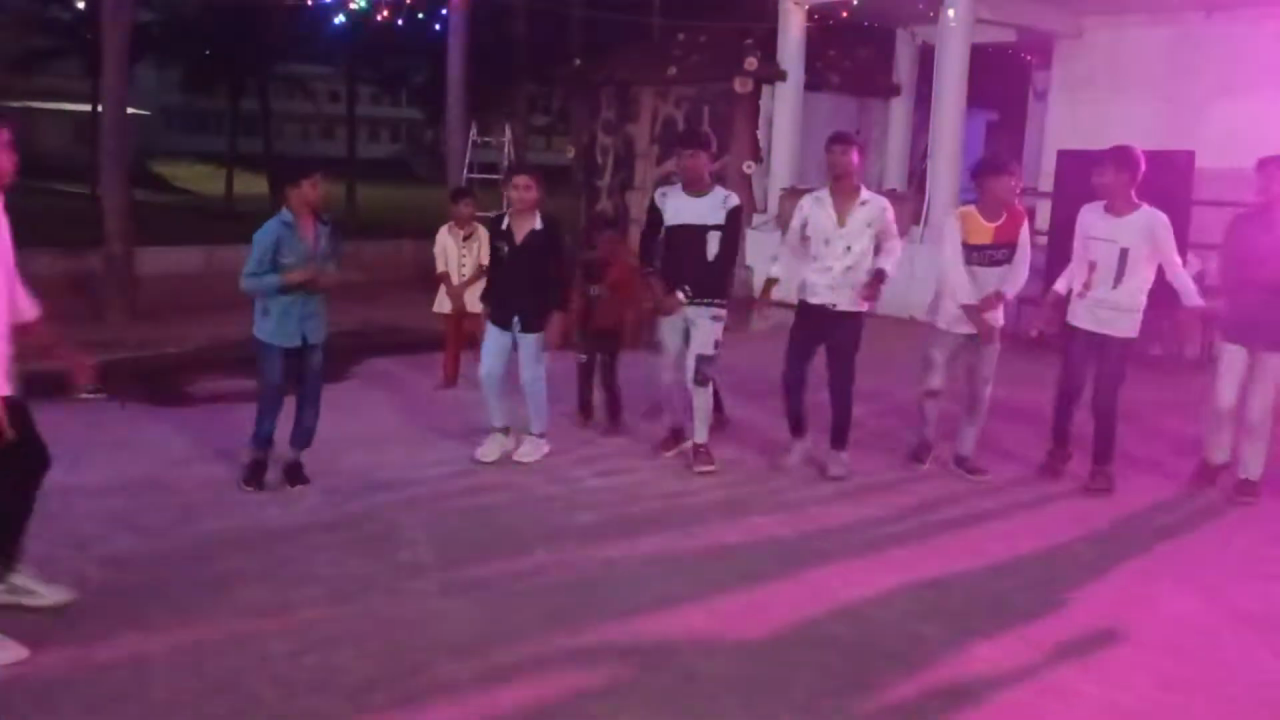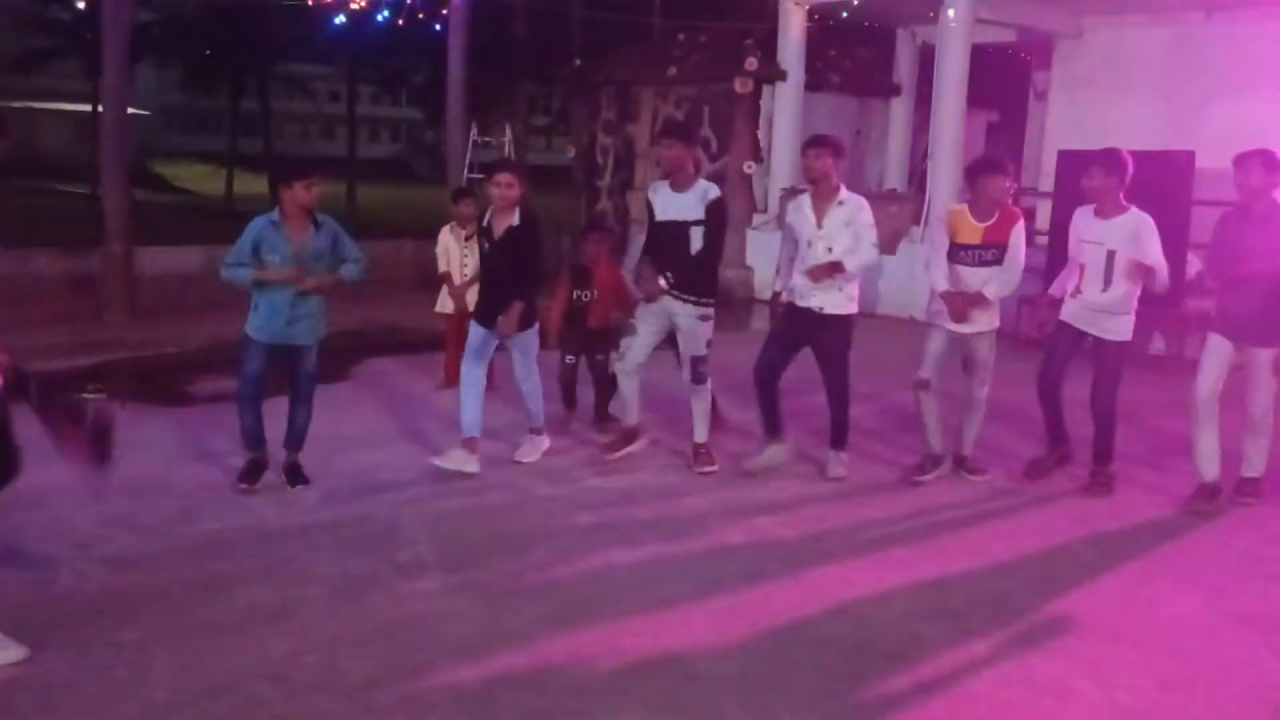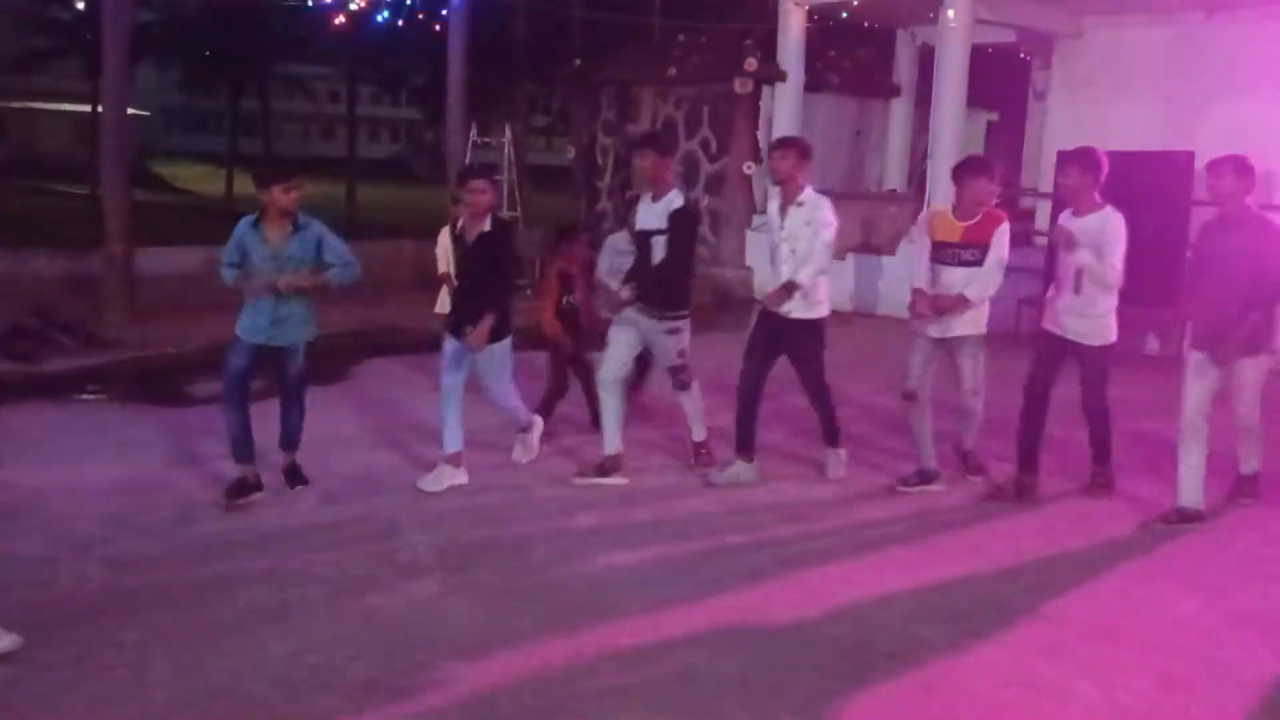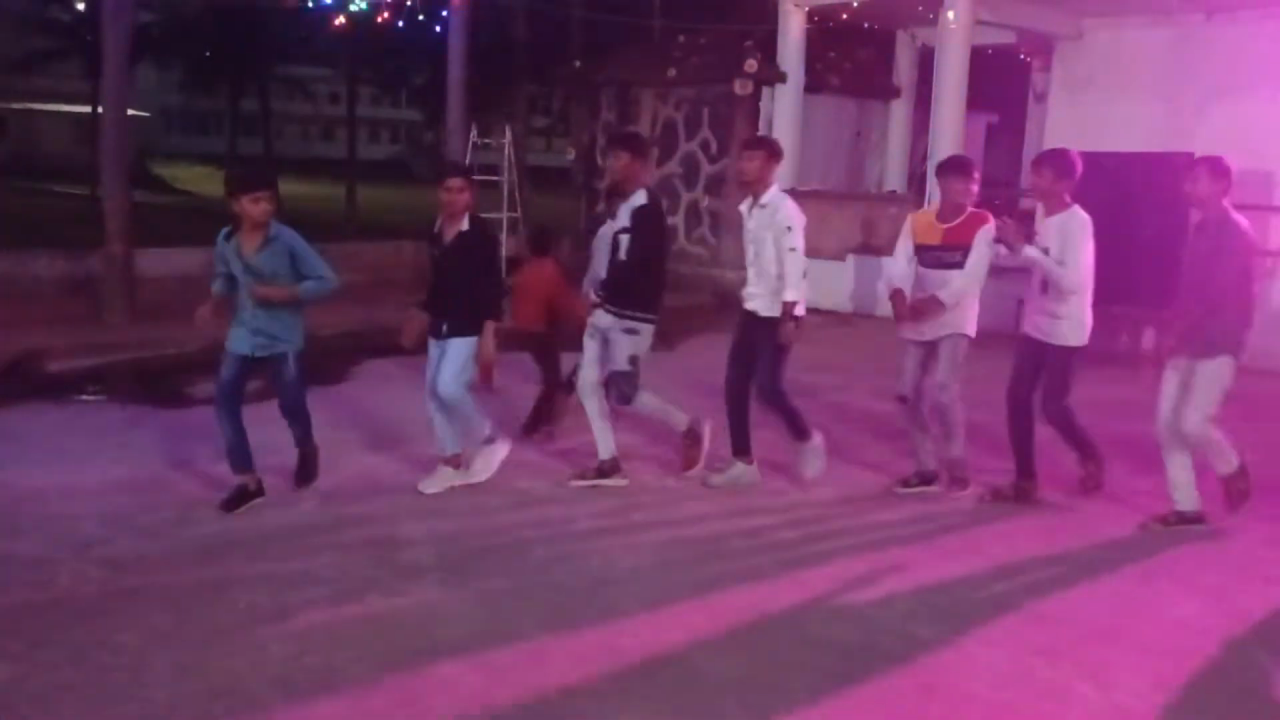
dt=0.2s
person 1, frame 1
left shoulder: (1153, 222)
right shoulder: (1087, 214)
left elbow: (1175, 270)
left wrist: (1194, 303)
right wrist: (1057, 292)
left hip: (1121, 322)
right hip: (1082, 315)
left knee: (1105, 397)
right knee: (1069, 387)
left ankle: (1102, 466)
right ankle: (1060, 446)
person 1, frame 2
left shoulder: (1140, 224)
right shoulder: (1080, 216)
left elbow: (1160, 280)
left wrist: (1149, 272)
right wrist: (1055, 293)
left hip: (1114, 323)
right hip: (1074, 314)
left knee: (1103, 399)
right knee: (1048, 380)
left ankle: (1102, 466)
right ankle: (1058, 446)
person 1, frame 3
left shoulder: (1111, 221)
right shoulder: (1065, 217)
left elbow: (1113, 279)
left wrist: (1077, 249)
right wrist: (1049, 298)
left hip: (1093, 327)
right hip: (1057, 321)
left knee: (1093, 402)
right knee: (1035, 392)
left ankle: (1102, 468)
right ankle: (1026, 477)
person 1, frame 4
left shoulder: (1077, 222)
right shoulder: (1044, 217)
left elbow: (1070, 281)
left wrist: (1025, 247)
left hip: (1065, 328)
right hip: (1036, 323)
left knee: (1054, 406)
right knee: (1017, 399)
left ankle: (1091, 459)
right ankle: (1025, 480)
person 2, frame 1
left shoulder: (878, 208)
right shoulder: (809, 204)
left elbow: (892, 248)
right elbow: (789, 248)
left wrist: (877, 278)
right wrist: (769, 286)
left hip: (849, 310)
right hip: (811, 305)
left knee: (841, 383)
right knee: (793, 378)
left ankle: (837, 451)
right ankle: (799, 436)
person 2, frame 2
left shoulder: (858, 207)
right shoulder: (795, 208)
left elbow: (870, 253)
left wrist: (833, 267)
right wrist: (777, 293)
left hip: (836, 311)
right hip: (798, 307)
left knee: (836, 385)
right knee: (764, 372)
left ankle: (837, 451)
right ankle: (774, 442)
person 2, frame 3
left shoulder: (820, 208)
right shoulder: (773, 209)
left elbow: (821, 256)
left wrist: (787, 288)
left hip: (807, 314)
right hip: (772, 311)
left knee: (814, 386)
right knee: (748, 384)
left ankle: (833, 449)
right ankle: (744, 461)
person 2, frame 4
left shoulder: (783, 209)
right shoulder: (748, 208)
left elbow: (793, 264)
left wrist: (789, 316)
left hip: (777, 314)
right hip: (752, 311)
left knee: (767, 387)
right knee: (735, 386)
left ankle: (807, 439)
right ankle: (744, 463)
